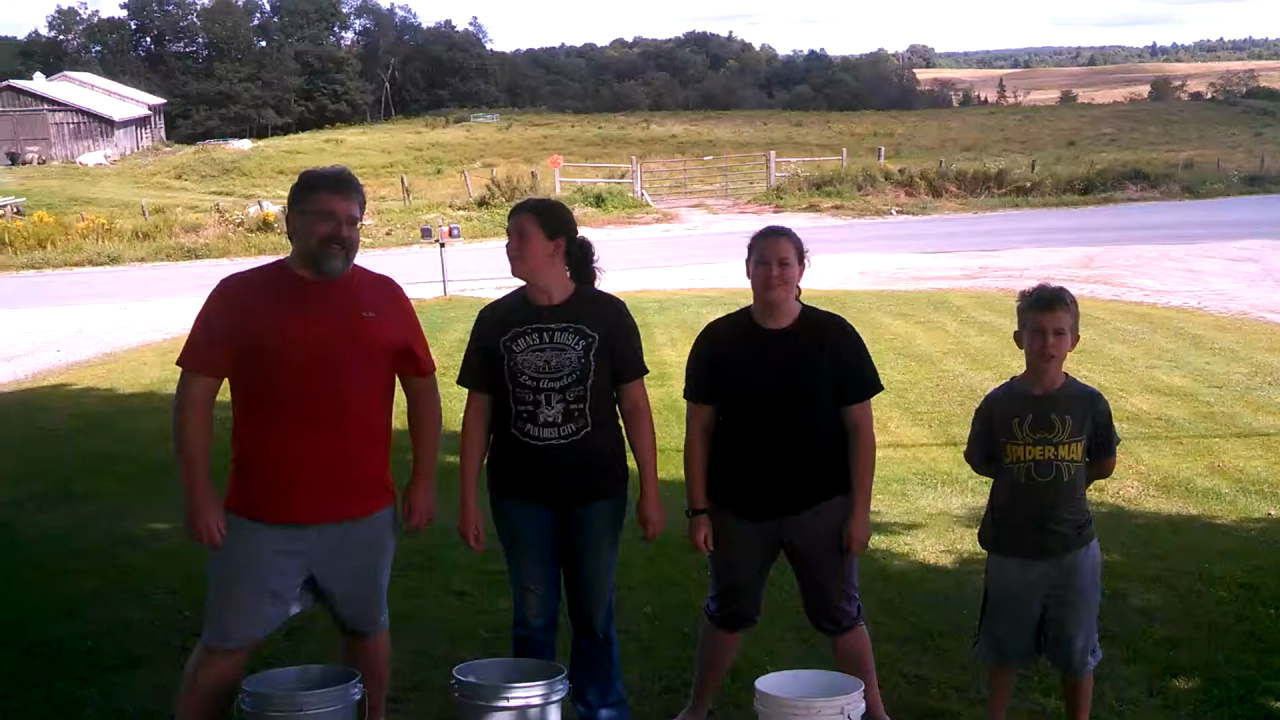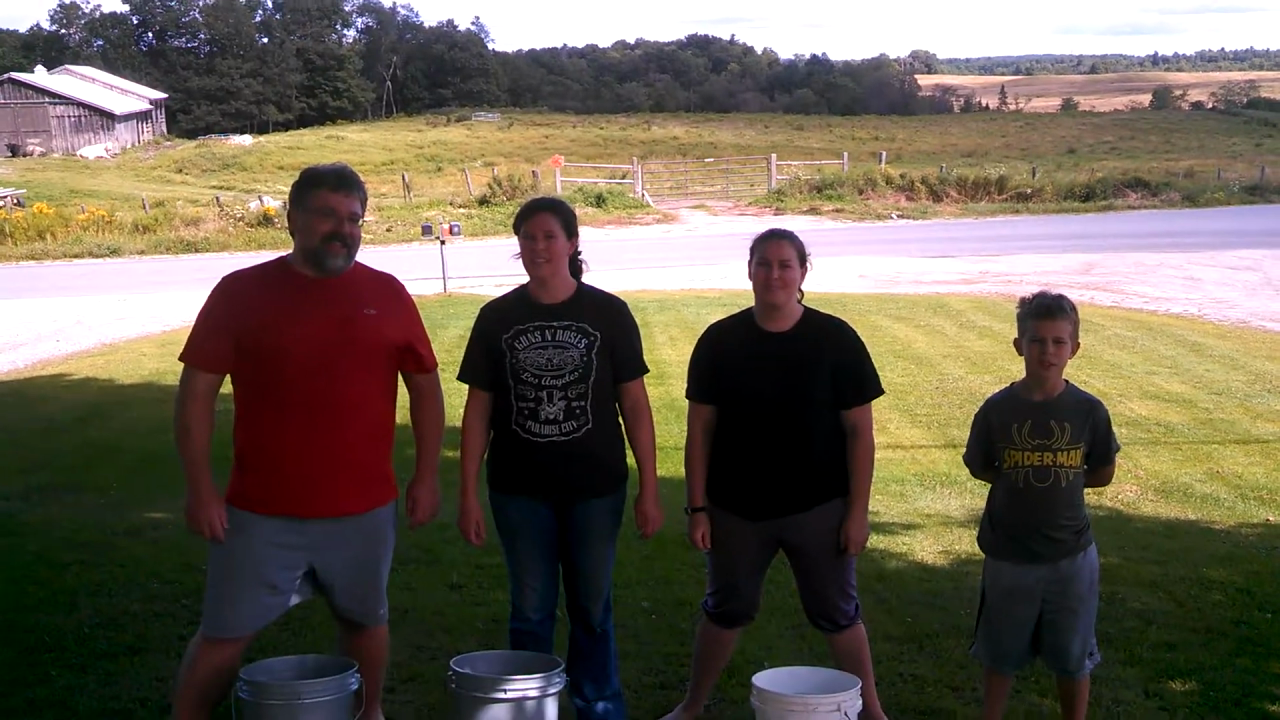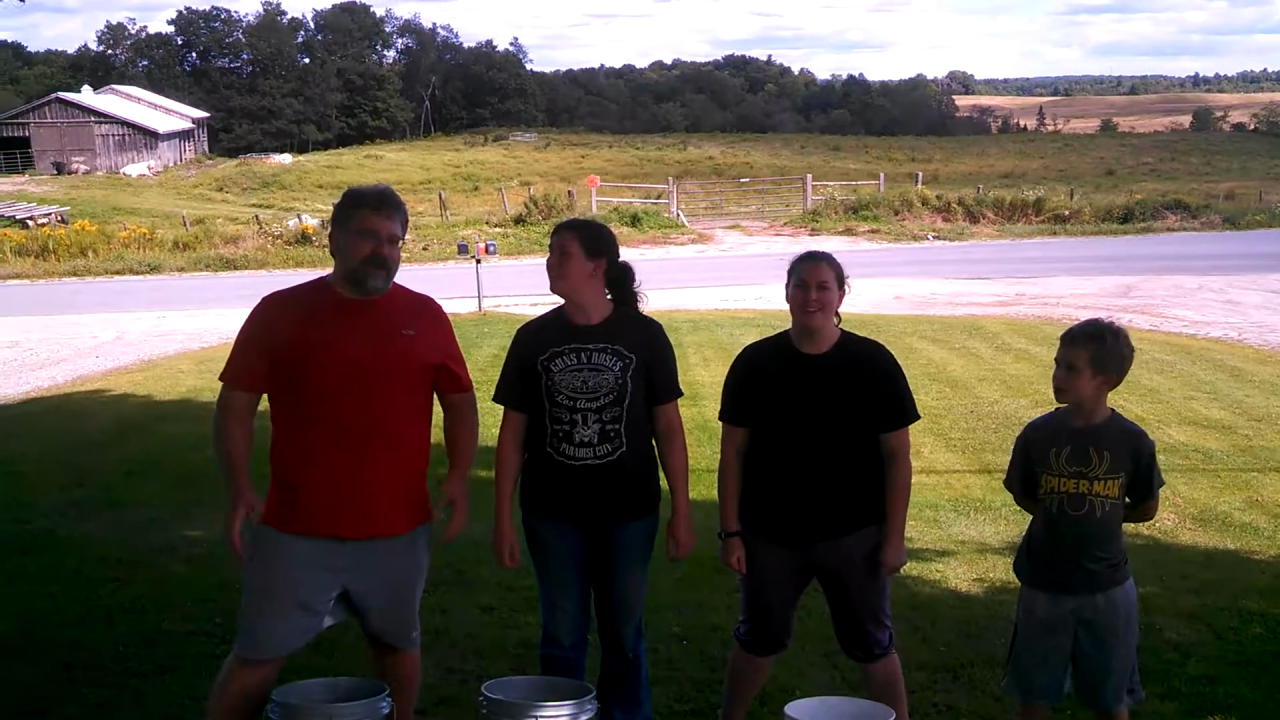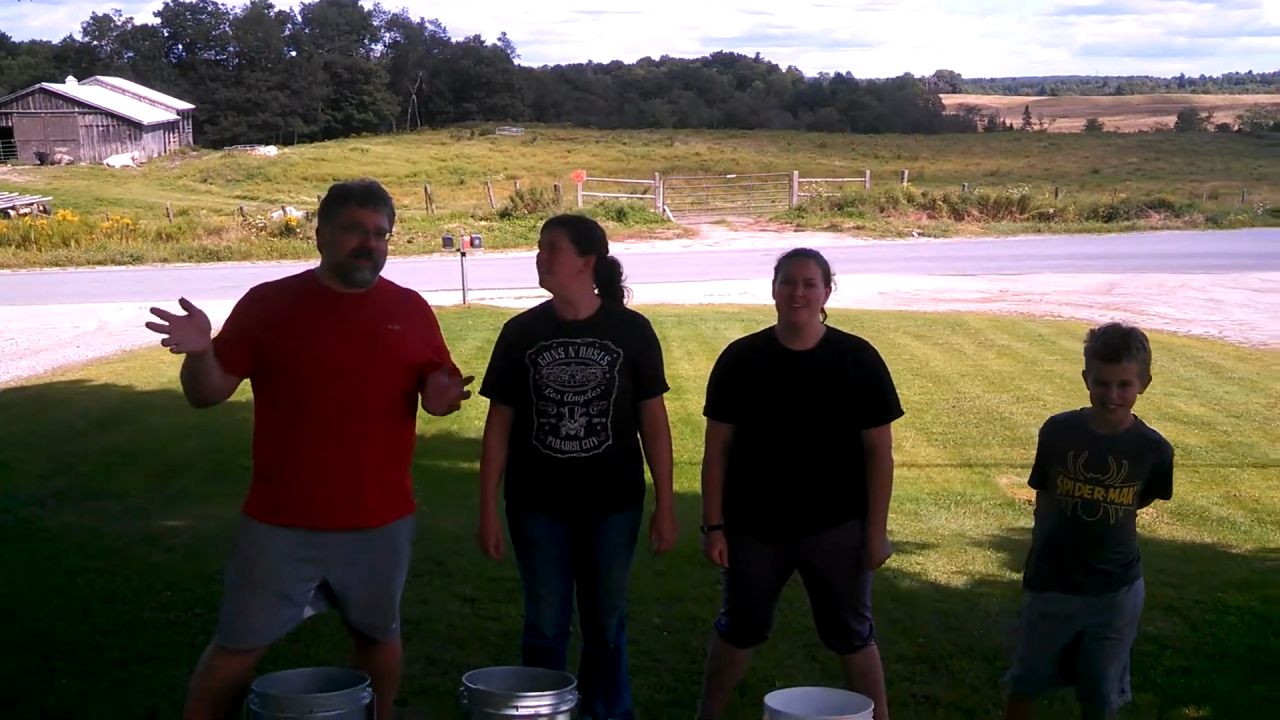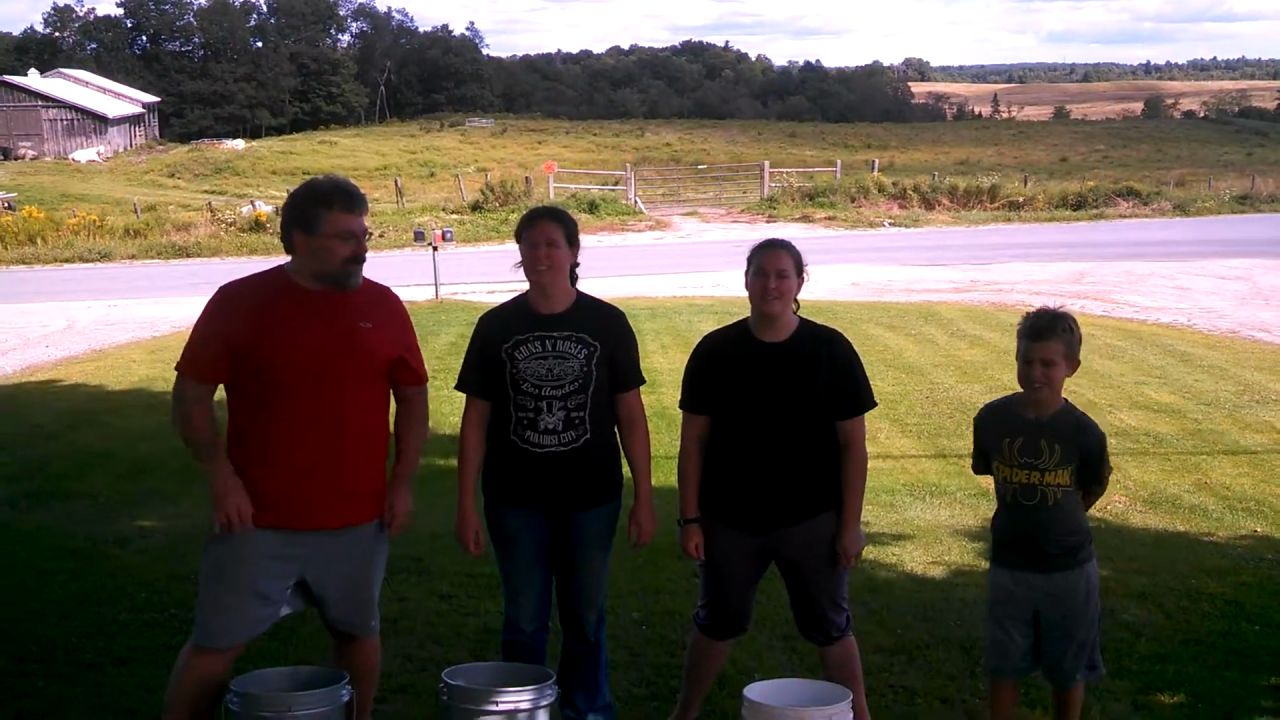
dt=0.7s
person 1, frame 1
left shoulder: (384, 296)
right shoulder: (239, 295)
left elbow: (422, 387)
right elbow: (195, 393)
left wrist: (423, 479)
right wrist: (198, 491)
left hip: (362, 514)
right hip: (260, 517)
left knee: (366, 627)
right knee: (226, 643)
person 1, frame 2
left shoulder: (387, 293)
right shoulder: (240, 291)
left elbow: (424, 383)
right elbow: (197, 389)
left wrist: (426, 474)
right wrist: (200, 487)
left hip: (364, 508)
right hip: (261, 511)
left knee: (364, 619)
right knee: (223, 633)
person 1, frame 3
left shoulder: (425, 315)
right shoulder: (280, 311)
left elbow: (459, 401)
right elbow: (235, 405)
left wrist: (458, 475)
right wrist: (240, 486)
left hip: (398, 528)
right hip: (296, 531)
left knee: (396, 641)
right knee: (257, 654)
person 1, frame 4
left shoulder: (408, 308)
right shoulder: (267, 303)
left elbow: (446, 381)
right elbow: (207, 392)
left wrist: (439, 395)
right wrist: (200, 355)
left hip: (380, 520)
right hip: (279, 521)
left knee: (378, 634)
right knee: (237, 644)
person 1, frame 5
left shoulder: (382, 304)
right shoulder: (237, 301)
left elbow: (412, 393)
right elbow: (188, 393)
left wrist: (403, 481)
right wrist: (219, 470)
left hip: (356, 519)
right hip: (257, 520)
left knee: (357, 632)
right knee: (215, 643)
person 2, frame 1
left shoulder: (607, 313)
right shoulder: (495, 320)
left elbow: (634, 404)
right elbow: (479, 411)
left wrist: (650, 491)
right wrist: (468, 498)
left hip: (595, 490)
right hip: (520, 493)
left knee: (594, 613)
right knee: (533, 614)
person 2, frame 2
left shoulder: (608, 313)
right shoulder: (497, 317)
left elbow: (634, 402)
right elbow: (479, 407)
left wrist: (648, 489)
right wrist: (468, 493)
left hip: (595, 486)
right hip: (519, 489)
left knee: (591, 608)
right knee: (530, 609)
person 2, frame 3
left shoulder: (644, 335)
right shoulder: (533, 338)
left elbow: (668, 426)
right elbow: (513, 430)
left wrist: (682, 512)
right wrist: (502, 516)
left hip: (628, 512)
right hip: (552, 513)
left knee: (623, 632)
right knee: (562, 634)
person 2, frame 4
left shoulder: (631, 330)
right shoulder: (520, 332)
left elbow: (653, 420)
right elbow: (499, 423)
left wrist: (665, 505)
right wrist: (488, 508)
left hip: (613, 504)
right hip: (537, 505)
left knee: (605, 624)
right knee: (545, 625)
person 2, frame 5
left shoulder: (607, 322)
right shoulder: (496, 326)
left elbow: (630, 413)
right elbow: (476, 418)
left wrist: (643, 497)
right wrist: (466, 504)
left hip: (591, 497)
right hip: (515, 499)
left knee: (584, 617)
right knee: (524, 620)
person 3, frame 1
left shoulder: (834, 335)
right shoulder: (718, 339)
left elbow: (860, 428)
right elbow: (699, 428)
left wrist: (860, 509)
right wrist: (698, 508)
left hip: (821, 506)
right hip: (738, 508)
left knee: (841, 615)
right knee: (727, 613)
person 3, frame 2
left shoulder: (836, 338)
right shoulder: (719, 340)
left elbow: (859, 430)
right elbow: (701, 428)
left wrist: (857, 510)
right wrist: (697, 506)
left hip: (819, 506)
right hip: (737, 507)
left knee: (838, 614)
right knee: (724, 610)
person 3, frame 3
left shoulder: (872, 362)
right shoulder: (755, 362)
left elbow: (896, 454)
right elbow: (734, 451)
left wrist: (894, 537)
right wrist: (731, 531)
left hip: (854, 534)
right hip: (771, 534)
left knee: (872, 644)
right knee: (758, 638)
person 3, frame 4
left shoulder: (857, 359)
right shoulder: (740, 358)
left elbow: (878, 451)
right elbow: (718, 447)
left wrist: (876, 531)
right wrist: (713, 525)
left hip: (836, 527)
right hip: (753, 527)
left knee: (852, 636)
right knee: (737, 630)
person 3, frame 5
left shoulder: (831, 349)
right shoulder: (715, 350)
left elbow: (853, 443)
right elbow: (694, 440)
left wrist: (850, 523)
right wrist: (690, 517)
left hip: (812, 518)
right hip: (729, 519)
left knee: (830, 626)
right knee: (716, 622)
person 4, frame 1
left shoulder: (1090, 402)
right shoulder: (998, 403)
left elbow: (1105, 466)
right elbow: (980, 463)
left wrist: (1063, 480)
right wrist: (1020, 479)
left hip: (1073, 548)
right hip: (1011, 548)
left knee: (1078, 653)
right knee: (1004, 650)
person 4, frame 2
left shoulder: (1089, 410)
right shoulder: (997, 409)
left elbow: (1103, 474)
right elbow: (979, 468)
left wrist: (1060, 483)
right wrist: (1019, 483)
left hip: (1071, 554)
right hip: (1008, 554)
left knee: (1074, 658)
right knee: (1000, 654)
person 4, frame 3
left shoulder: (1132, 441)
right shoulder: (1038, 434)
left elbow: (1146, 508)
left wrist: (1101, 515)
right wrist: (1062, 518)
left hip: (1107, 586)
right hip: (1044, 584)
right knee: (1035, 685)
person 4, frame 4
left shoulder: (1153, 449)
right shoulder: (1056, 431)
left elbow: (1145, 499)
left wrist: (1101, 518)
right wrist: (1044, 544)
left hip: (1115, 590)
right hip: (1050, 581)
right knee: (1025, 678)
person 4, frame 5
left shoulder: (1083, 431)
right shoulder: (991, 419)
left elbow: (1093, 490)
left wrist: (1061, 509)
right wrist: (1024, 512)
left hip: (1069, 566)
right hip: (1009, 564)
left knee: (1069, 666)
right knee: (1004, 661)
